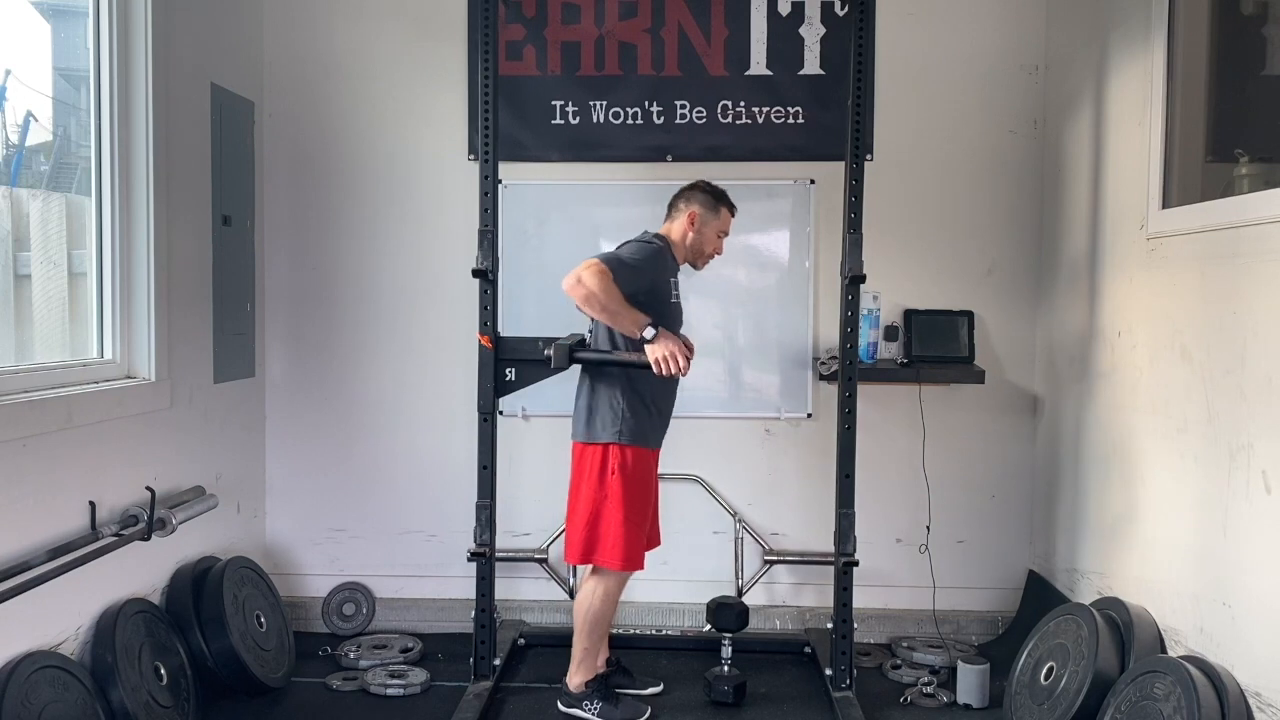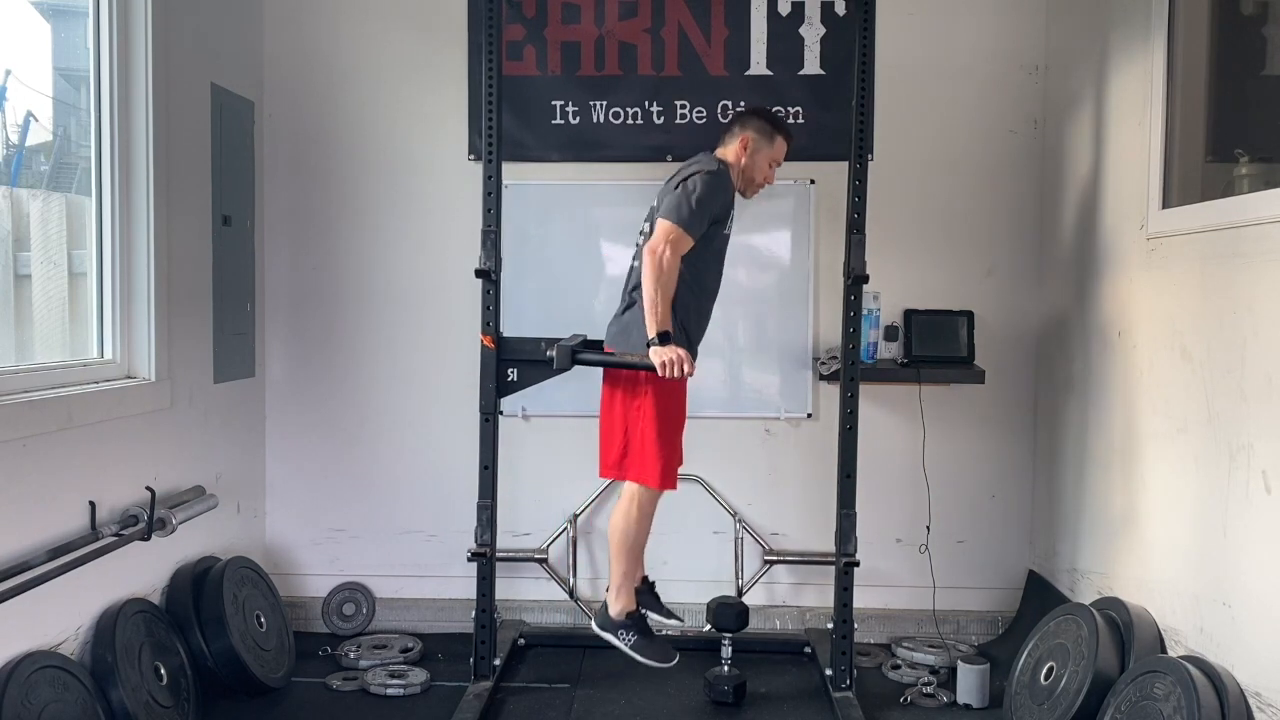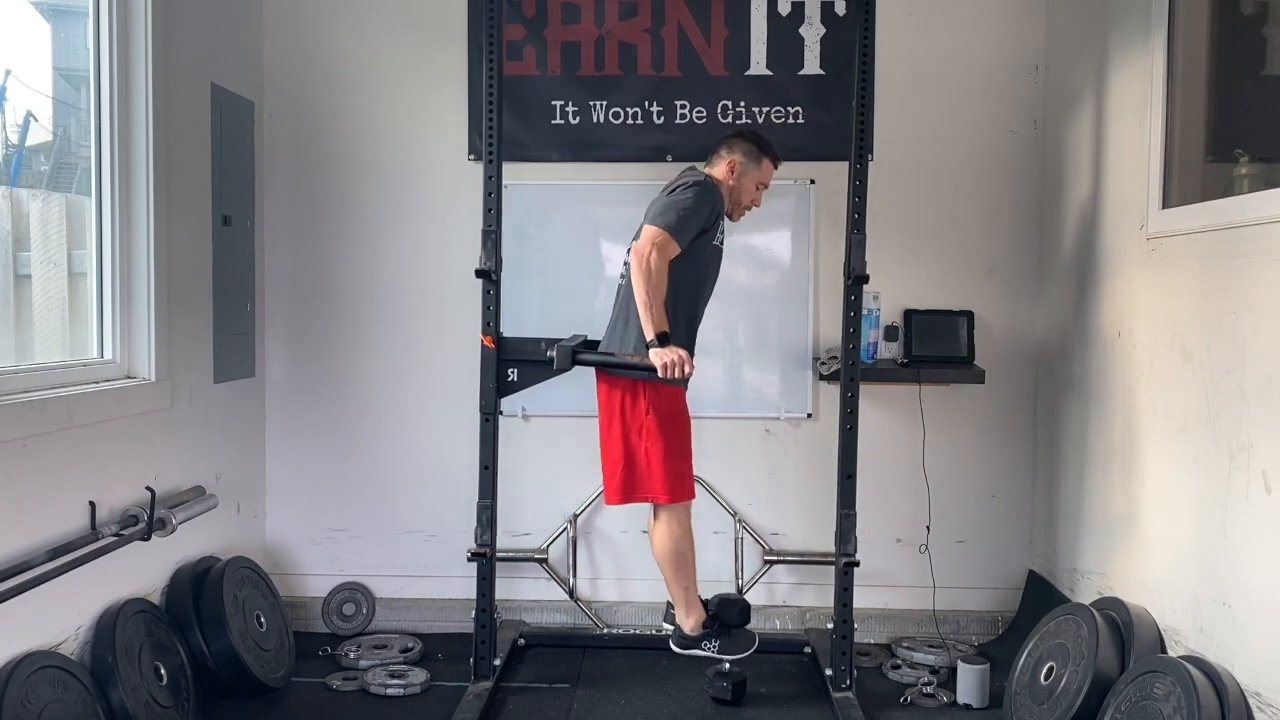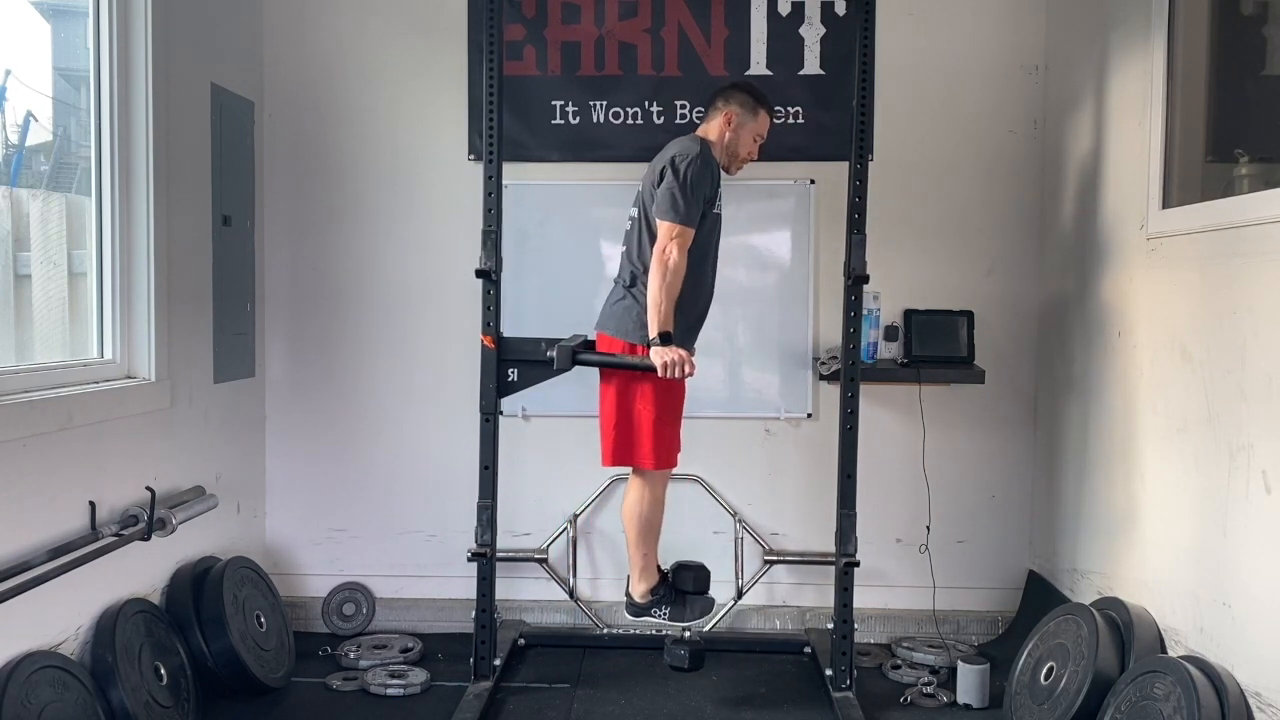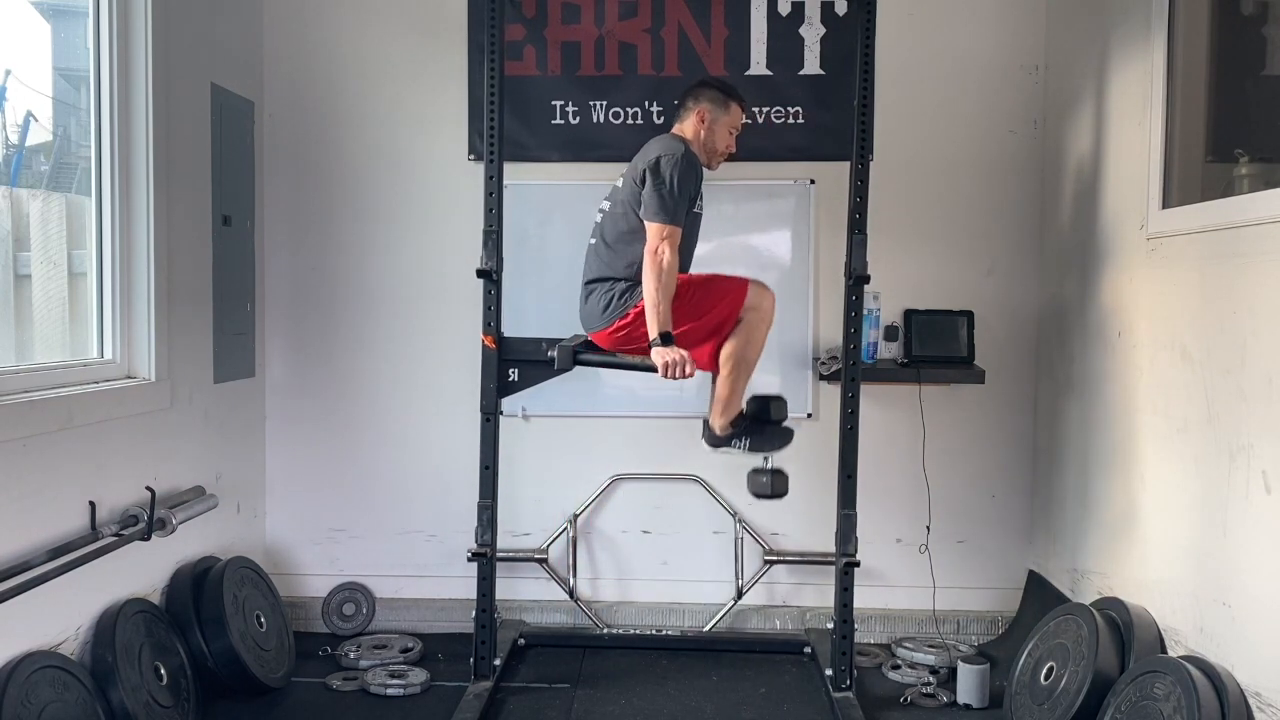
dt=1s
person 1, frame 1
left shoulder: (657, 263)
right shoulder: (651, 253)
left elbow: (595, 297)
right elbow: (579, 283)
right wrist: (651, 334)
left hip: (626, 431)
right hip: (616, 432)
left knee: (610, 559)
right knee: (612, 563)
left ankle: (599, 664)
person 1, frame 2
left shoulder: (705, 183)
right shoulder: (709, 179)
right elbow: (660, 254)
right wrist: (660, 339)
left hip: (654, 350)
right hip: (649, 353)
left knee: (647, 480)
right knee: (644, 482)
left ankle: (633, 583)
right ankle: (618, 611)
person 1, frame 3
left shoulder: (697, 203)
right shoulder: (700, 191)
right elbow: (646, 254)
right wrist: (659, 341)
left hip: (645, 366)
right hip: (644, 369)
left knee: (668, 497)
right knee: (671, 500)
left ankle: (684, 604)
right ankle: (692, 625)
person 1, frame 4
left shoulder: (688, 162)
right shoulder: (693, 160)
right elbow: (669, 251)
left wrist: (664, 338)
right wrist: (661, 339)
left hip: (647, 334)
right hip: (642, 335)
left knee: (653, 466)
right knee: (649, 468)
left ankle: (646, 576)
right ankle: (643, 592)
person 1, frame 5
left shoulder: (661, 156)
right shoulder: (676, 158)
right elbow: (659, 252)
left wrist: (663, 336)
right wrist: (662, 340)
left hip: (611, 306)
right hip: (622, 307)
left knee: (738, 301)
right knee: (758, 298)
left ankle: (725, 419)
right ankle: (725, 422)
